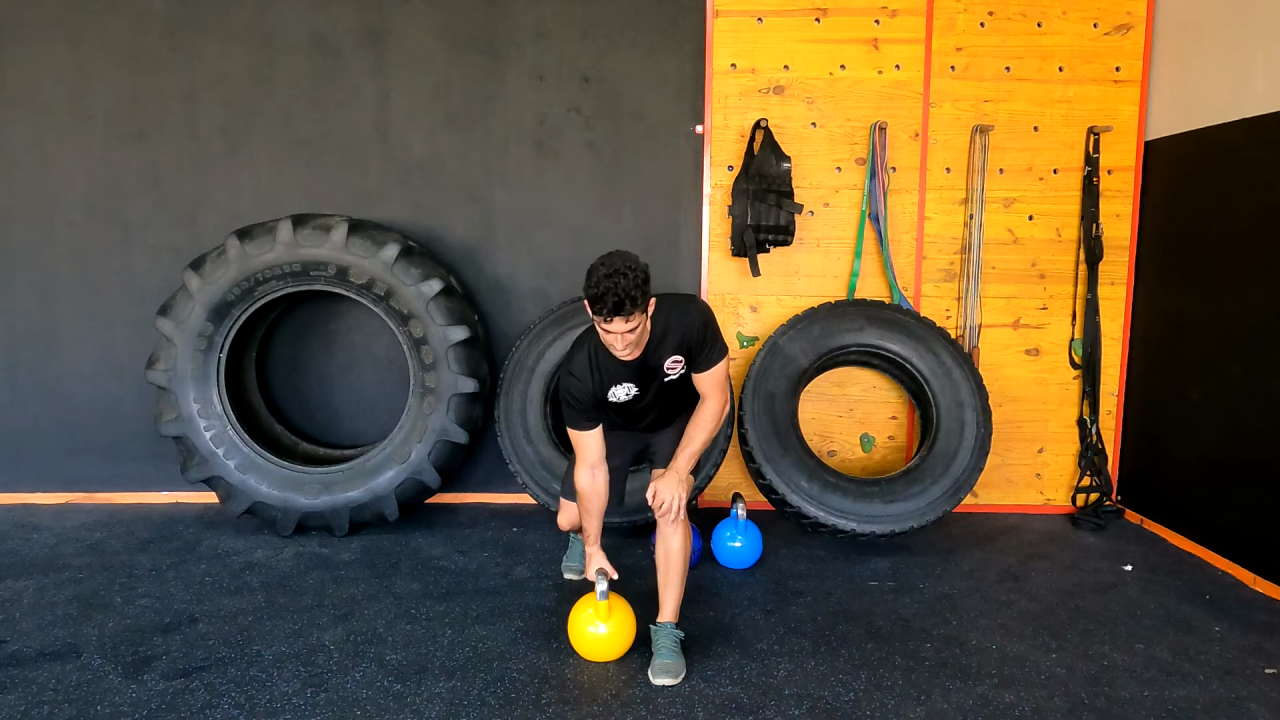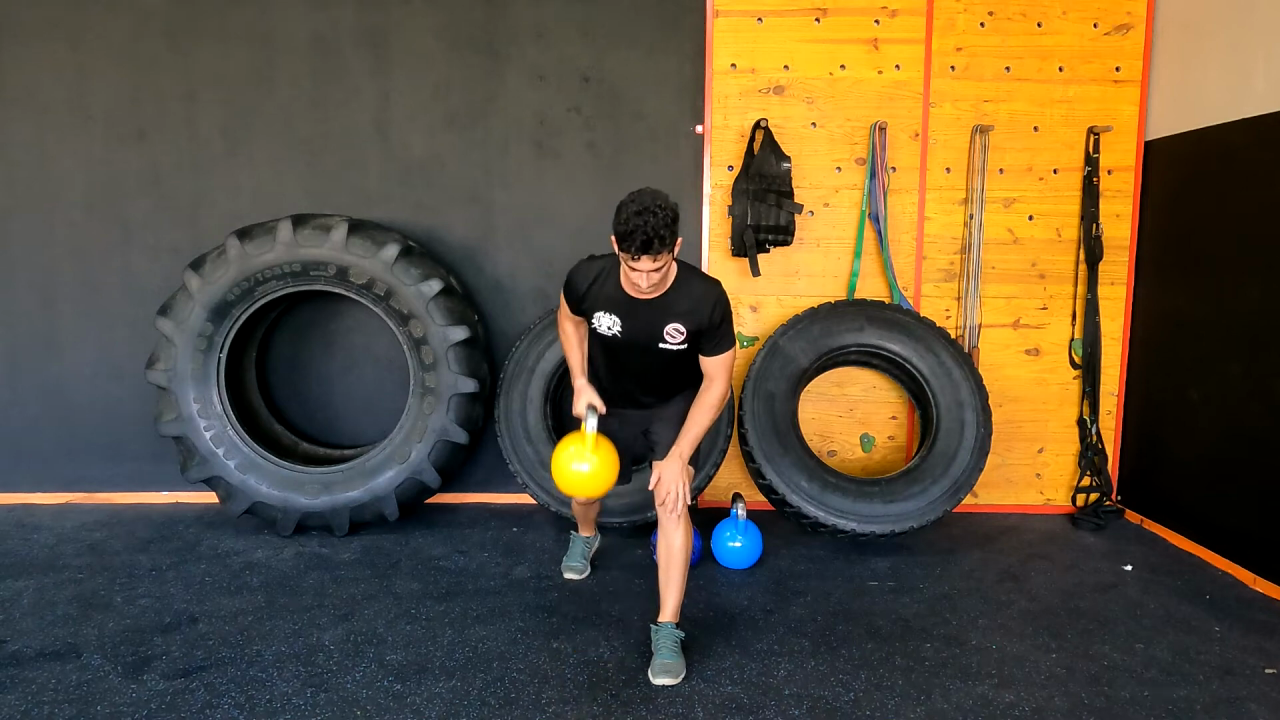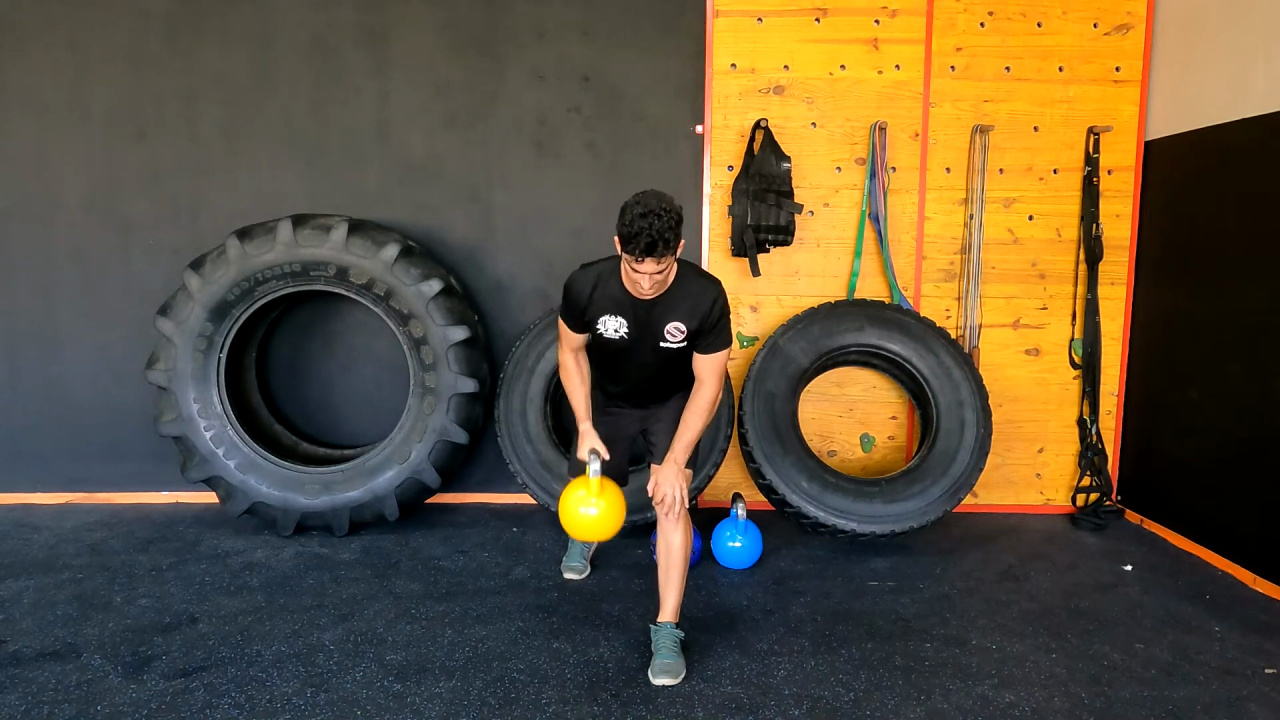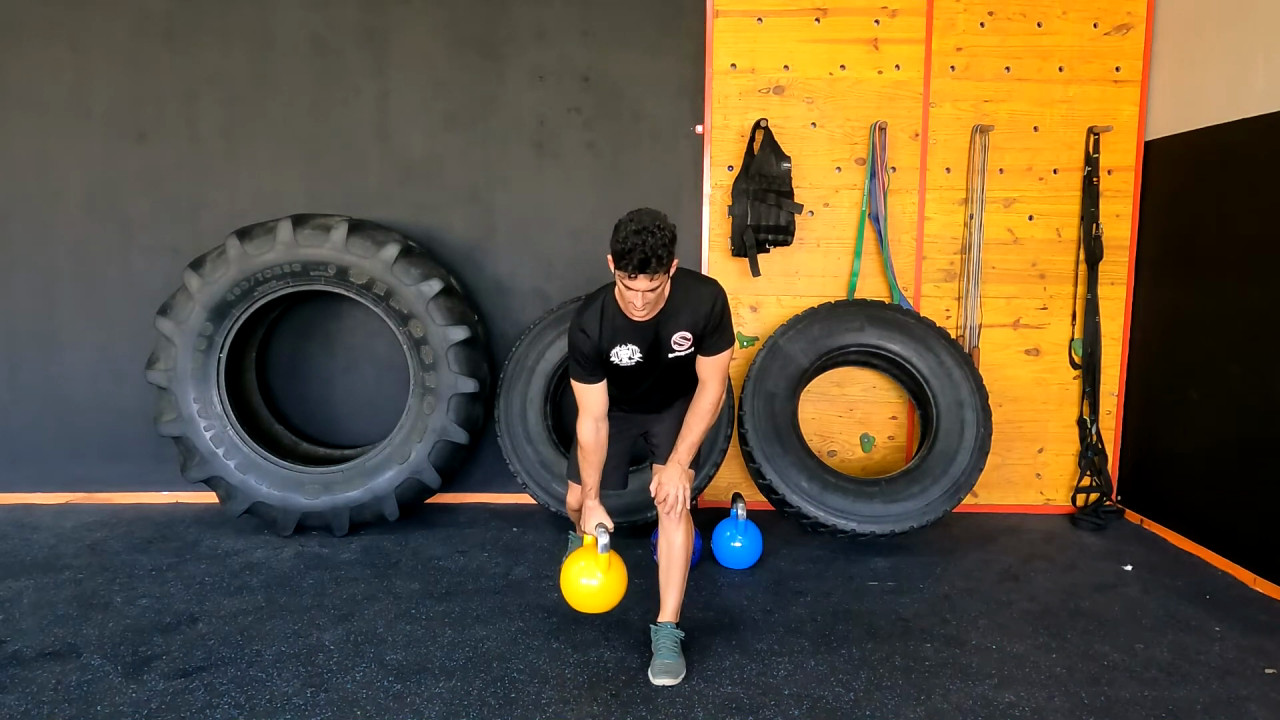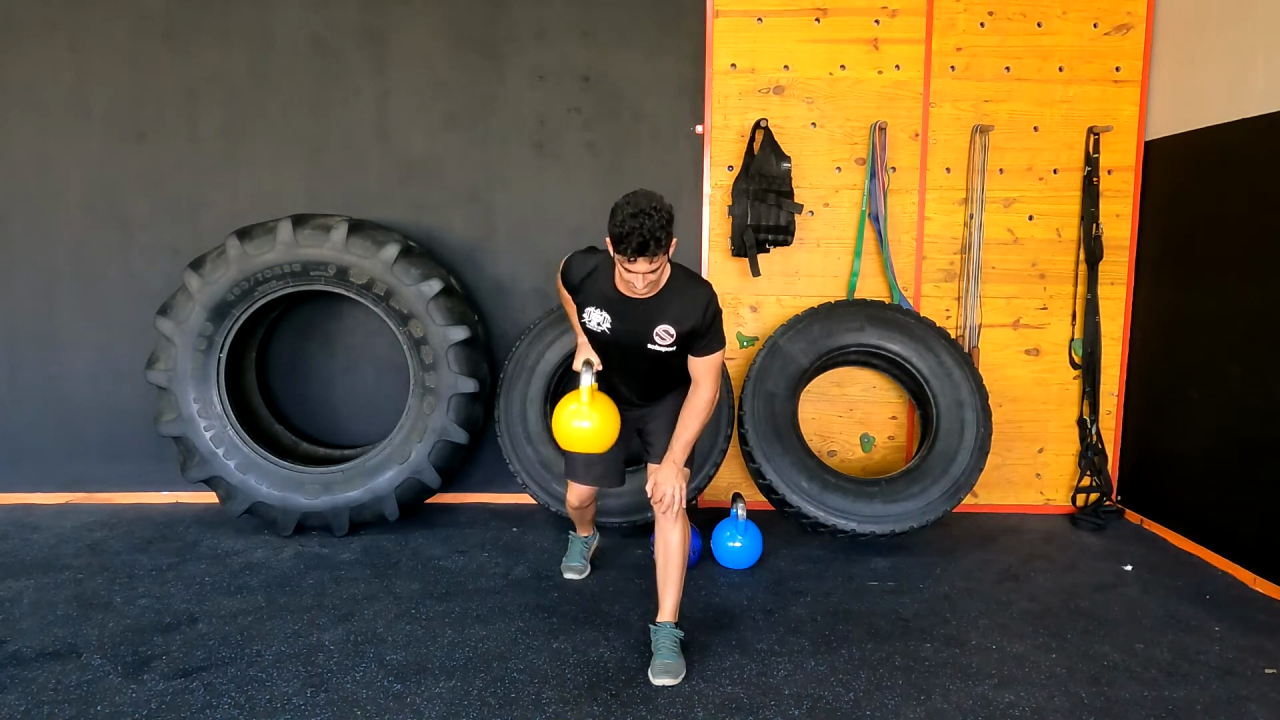
dt=0.7s
person 1, frame 1
left shoulder: (691, 318)
right shoulder: (579, 371)
left elbow: (715, 397)
right elbow: (590, 465)
left wrist: (676, 470)
right wrist: (593, 549)
left hip: (677, 420)
right hip: (613, 427)
left knee: (669, 505)
right knee: (570, 519)
left ankle: (666, 632)
right ankle: (582, 539)
person 1, frame 2
left shoulder: (705, 298)
right shoulder: (587, 279)
left elbow: (718, 382)
right elbow: (569, 319)
left wrist: (679, 457)
right wrist: (580, 381)
left hip: (675, 404)
right hip: (608, 402)
left knee: (672, 501)
left ankle: (667, 630)
right ankle: (585, 535)
person 1, frame 3
left shoulder: (705, 296)
right shoulder: (586, 285)
left elbow: (708, 384)
right elbow: (571, 351)
left wrist: (675, 461)
right wrist: (585, 427)
left hip: (673, 403)
right hip: (608, 401)
left knee: (671, 501)
left ankle: (666, 630)
right ankle: (584, 535)
person 1, frame 4
left shoulder: (706, 299)
right shoulder: (590, 324)
left elbow: (712, 384)
right elbow: (593, 419)
left wrist: (678, 462)
right wrist: (592, 502)
left hip: (676, 405)
right hip: (614, 406)
left knee: (673, 500)
right knee: (576, 501)
left ankle: (667, 631)
right ankle: (581, 536)
person 1, frame 5
left shoulder: (696, 300)
right shoulder: (584, 270)
left elbow: (705, 386)
left wrist: (674, 461)
right wrist: (582, 339)
left hip: (668, 402)
right hip: (602, 395)
left knee: (669, 500)
right knee: (578, 497)
left ankle: (666, 631)
right ankle: (584, 536)
